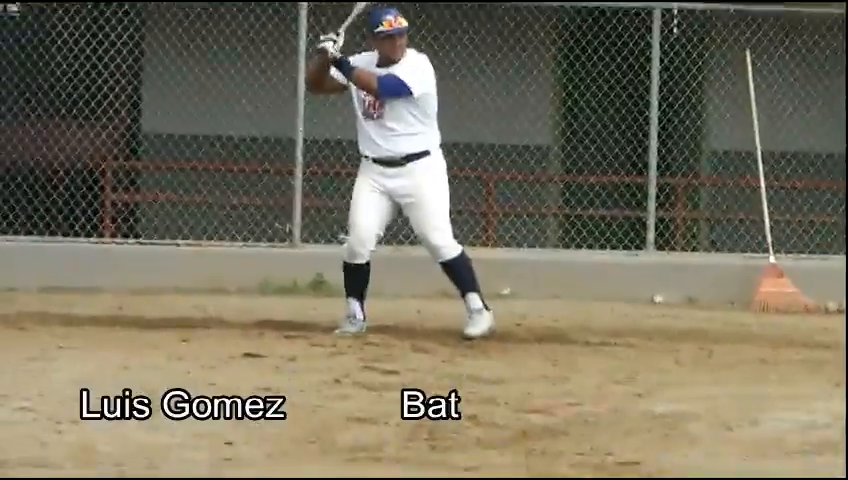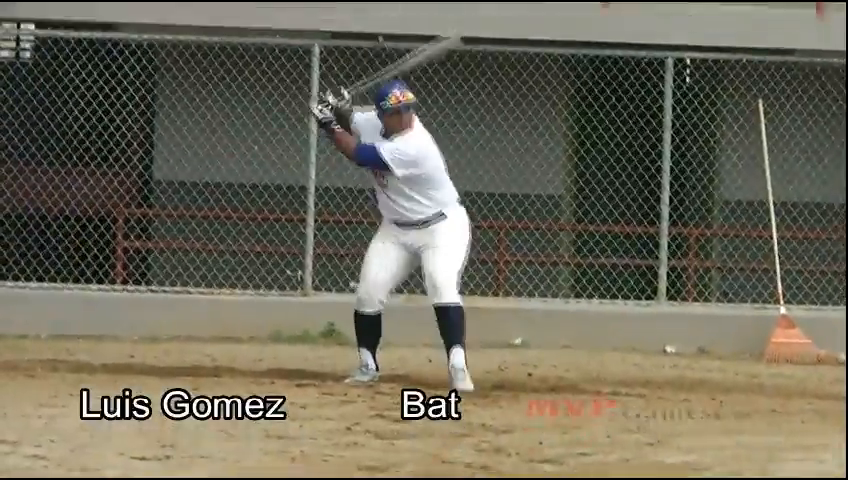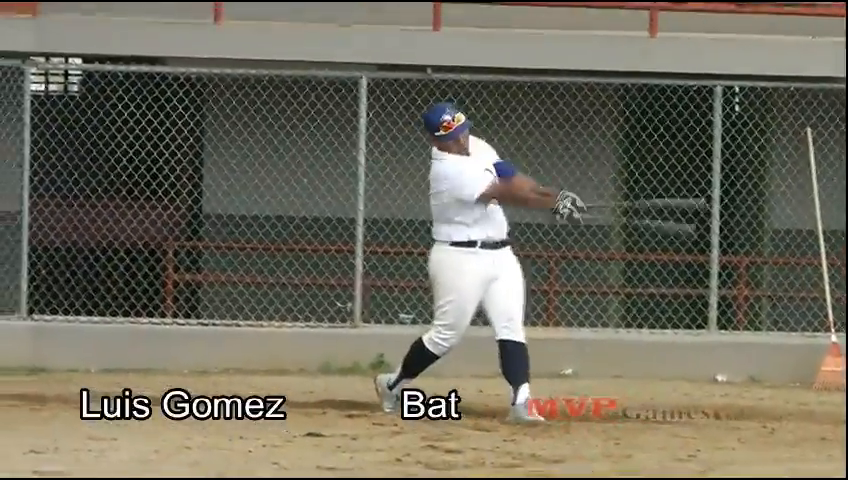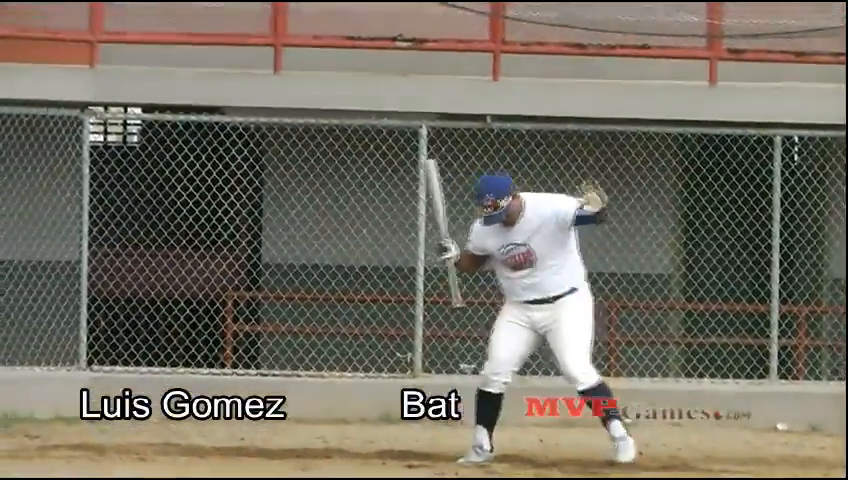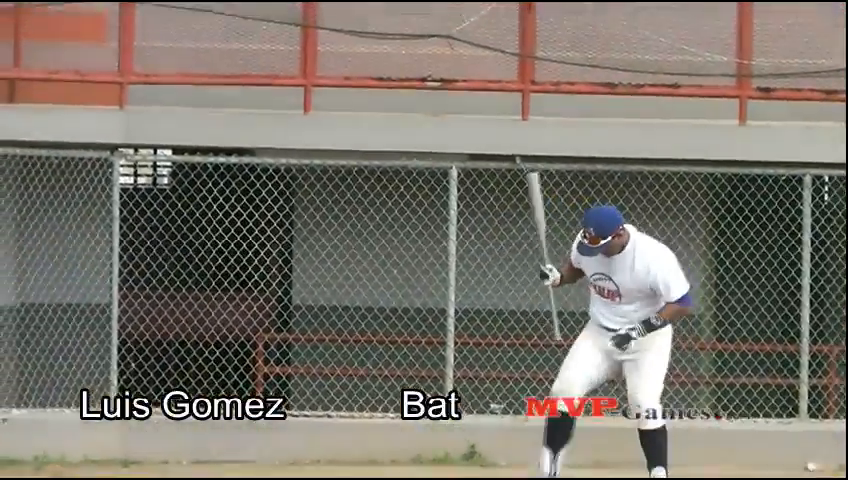
dt=1s
person 1, frame 1
left shoulder: (418, 65)
right shoulder: (362, 63)
left elbow: (380, 87)
right elbow: (315, 85)
left wrist: (340, 60)
right wrist: (324, 55)
left hip: (420, 168)
right hip: (374, 171)
left knee: (440, 241)
right knee: (357, 243)
left ankle: (478, 310)
right ankle: (355, 315)
person 1, frame 2
left shoulder: (414, 146)
right shoulder: (374, 123)
left elbow: (357, 154)
right elbow: (346, 121)
left wrist: (328, 124)
right wrist: (337, 108)
left hip: (442, 225)
right hip: (396, 228)
left knee: (441, 283)
right knee: (368, 293)
left ankle: (458, 365)
right ankle: (367, 365)
person 1, frame 3
left shoulder: (473, 147)
right shoulder: (450, 169)
left elbow: (510, 176)
right elbow: (505, 193)
left wrist: (552, 194)
right wrist: (555, 203)
left hip: (500, 254)
right hip: (460, 259)
left knee: (511, 326)
right knee: (446, 333)
left ankle: (522, 402)
right ankle: (393, 383)
person 1, frame 4
left shoulder: (551, 207)
right shoulder: (484, 228)
left elbow: (595, 214)
right elbow: (472, 262)
left wrist: (594, 206)
right wrist: (454, 256)
left hip: (567, 302)
right hip: (519, 308)
left knee: (576, 369)
right knee: (494, 373)
left ankle: (619, 435)
right ankle: (482, 444)
person 1, frame 5
left shoulder: (653, 256)
right shoulder: (587, 242)
left elbow: (683, 303)
right elbow: (576, 267)
left wrist: (640, 330)
right wrist: (558, 277)
left hip: (648, 336)
right hip: (599, 333)
left knee: (645, 407)
right knee: (565, 391)
